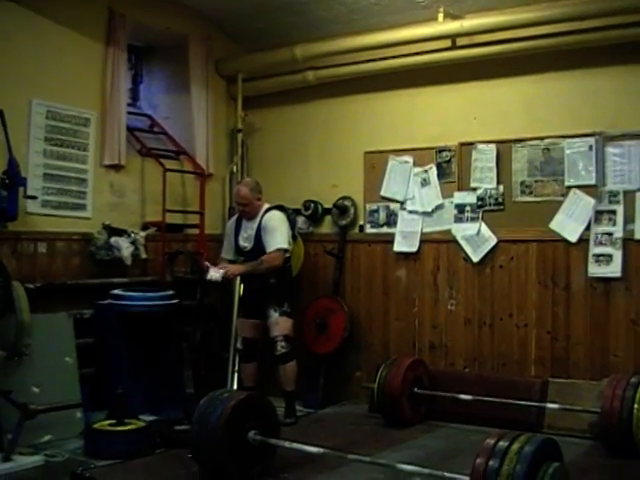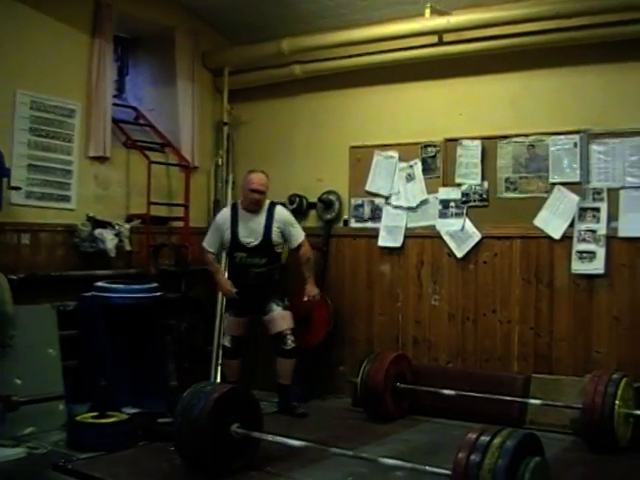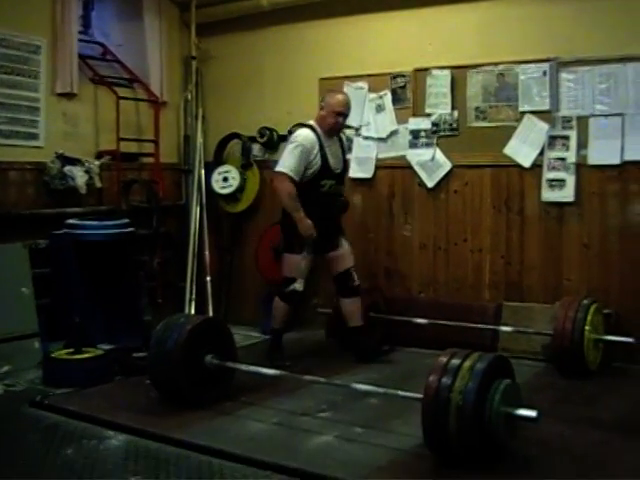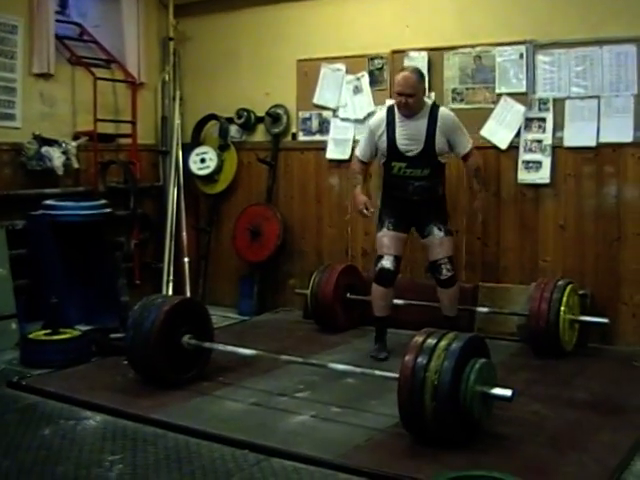
dt=1s
person 1, frame 1
left shoulder: (274, 218)
right shoulder: (234, 223)
left elbow: (276, 259)
right elbow: (227, 258)
left wrist: (241, 269)
right wrist: (221, 270)
left hip: (276, 291)
right hip: (250, 291)
left knee: (281, 347)
right knee: (245, 348)
left ankle: (290, 406)
person 1, frame 2
left shoulder: (279, 214)
right shoulder: (225, 216)
left elbow: (303, 248)
right elbow: (209, 252)
left wrist: (310, 282)
right wrist: (221, 278)
left hip: (271, 289)
right hip: (239, 289)
left knee: (286, 340)
right knee: (231, 343)
left ankle: (285, 400)
person 1, frame 3
left shoulder: (338, 140)
right shoulder: (304, 139)
right elbow: (282, 180)
right wrist: (299, 218)
left hip: (329, 222)
right hip: (305, 223)
left knee: (349, 281)
right knee: (293, 286)
left ankle: (362, 344)
right ankle: (274, 346)
person 1, frame 4
left shoulder: (444, 119)
right shoulder: (380, 121)
left elbow: (468, 155)
right elbow: (360, 159)
left wrist: (479, 191)
right wrist: (358, 191)
left hip: (431, 204)
right hip: (394, 205)
left knee: (444, 269)
right knee: (385, 268)
right ankle: (380, 338)
